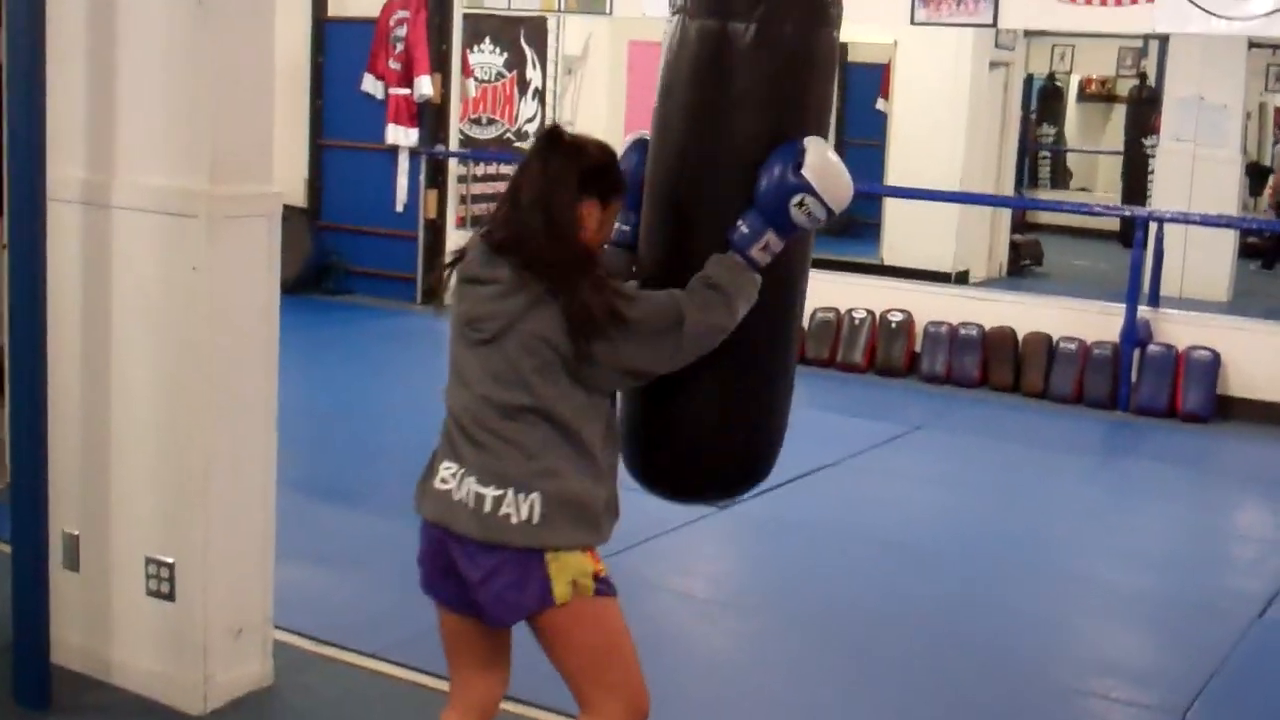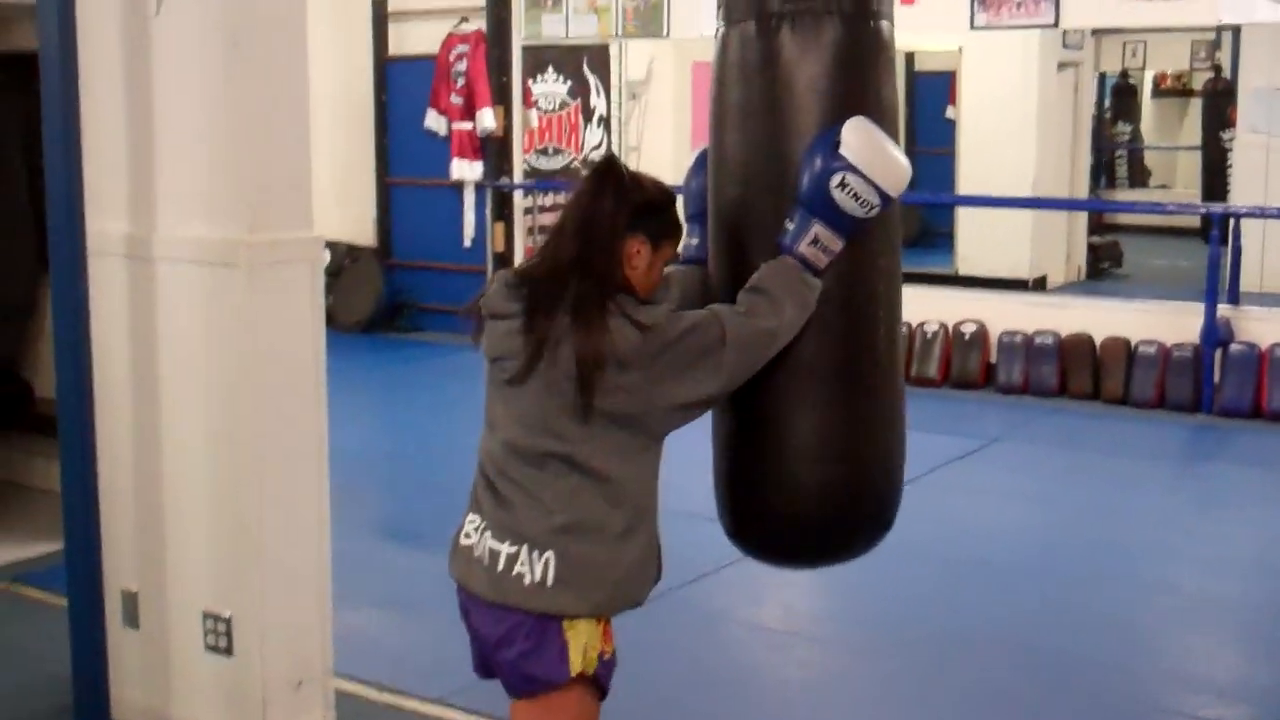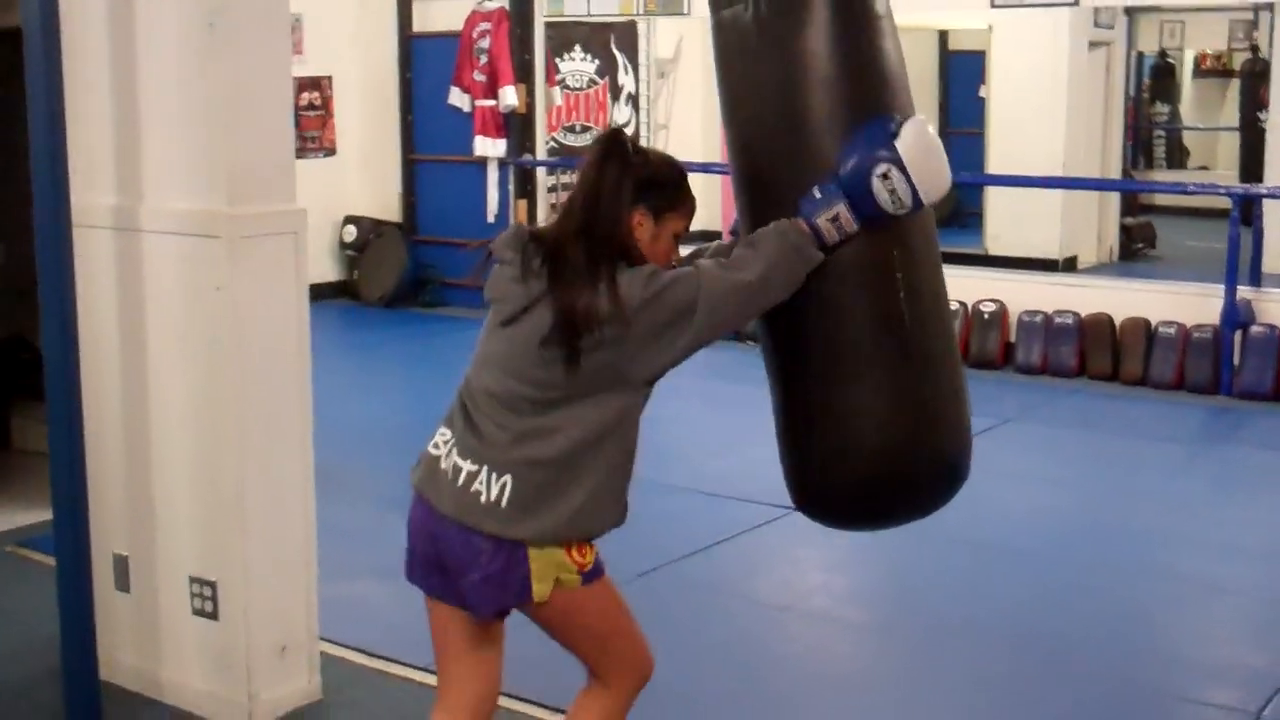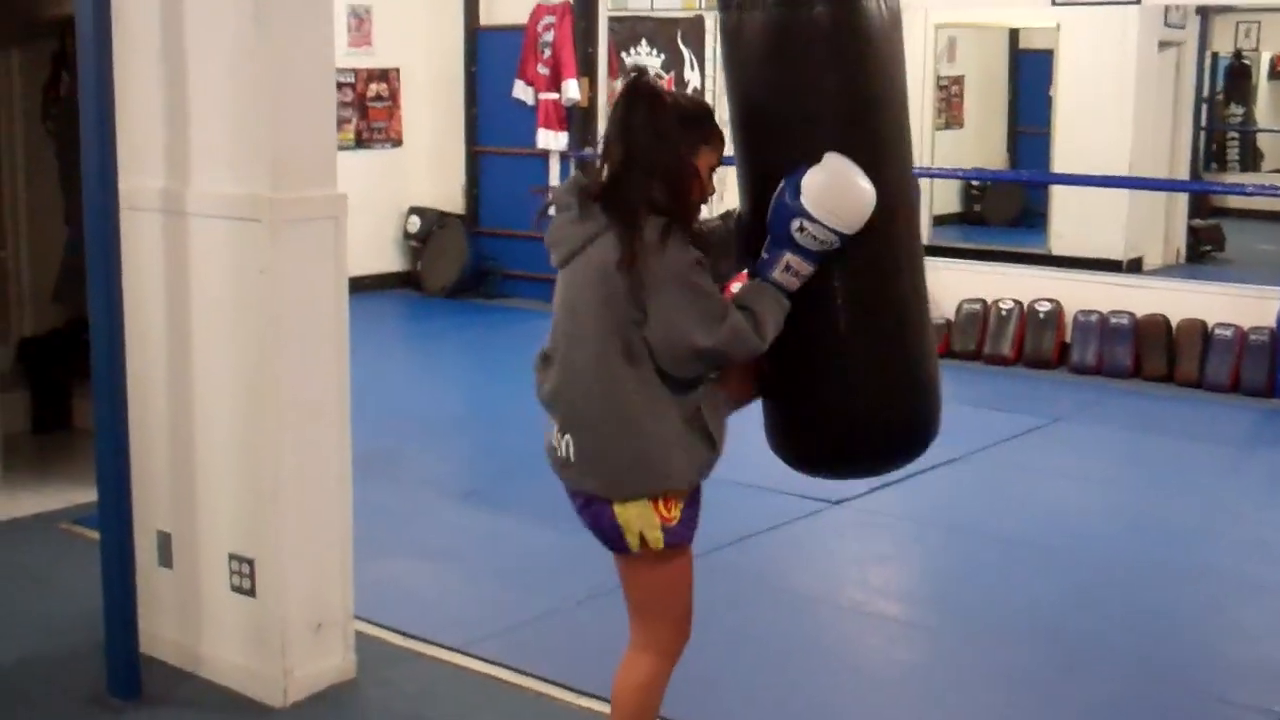
dt=0.4s
person 1, frame 1
left shoulder: (478, 271)
right shoulder: (578, 300)
right elbow: (685, 325)
left wrist: (630, 230)
right wrist: (759, 236)
left hip: (452, 516)
right hip: (533, 533)
person 1, frame 2
left shoulder: (525, 312)
right shoulder: (620, 342)
right elbow: (743, 333)
left wrist: (702, 251)
right wrist: (815, 237)
left hip: (488, 569)
right hip: (554, 590)
person 1, frame 3
left shoulder: (534, 263)
right shoulder: (622, 299)
right elbow: (733, 285)
left wrist: (750, 235)
right wrist: (834, 213)
left hip: (445, 500)
right hip: (522, 530)
right knee: (627, 670)
person 1, frame 4
left shoulder: (597, 218)
right shoulder: (654, 247)
left elbow: (701, 252)
right elbow: (723, 338)
left wrist: (777, 220)
right wrist: (789, 262)
left hip: (582, 439)
right hip: (632, 462)
left knee: (749, 378)
right knee: (661, 640)
